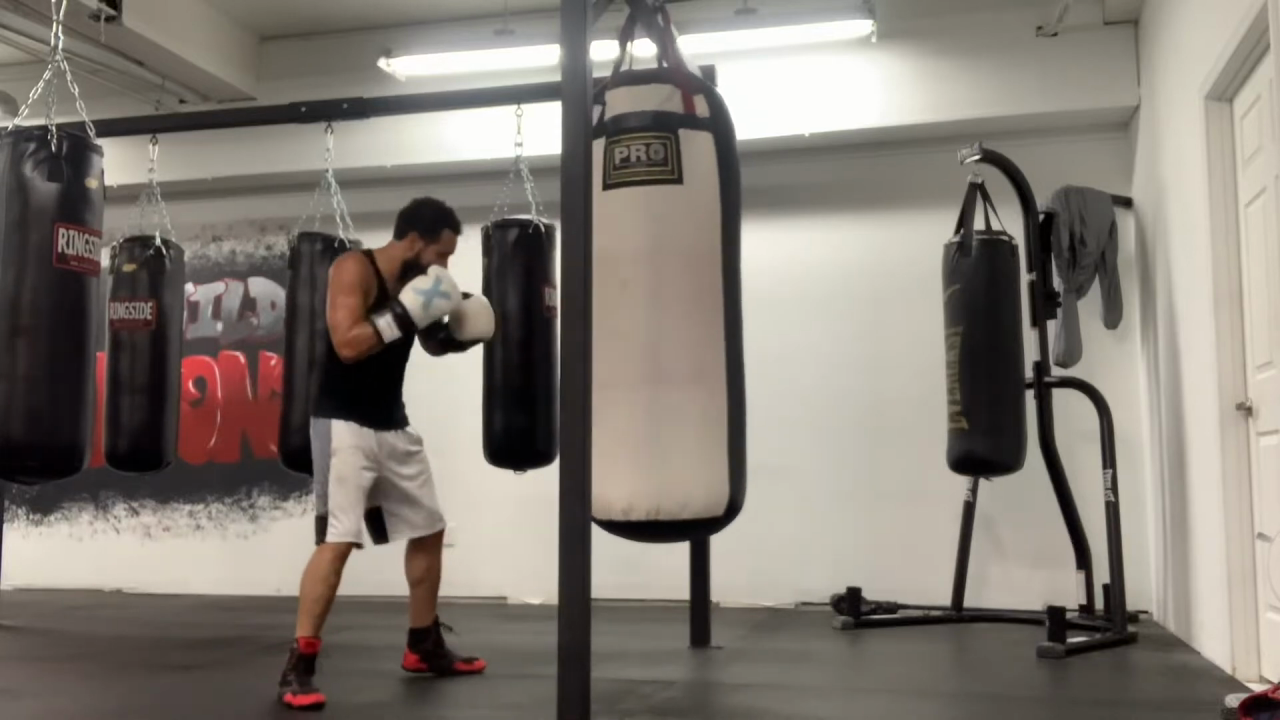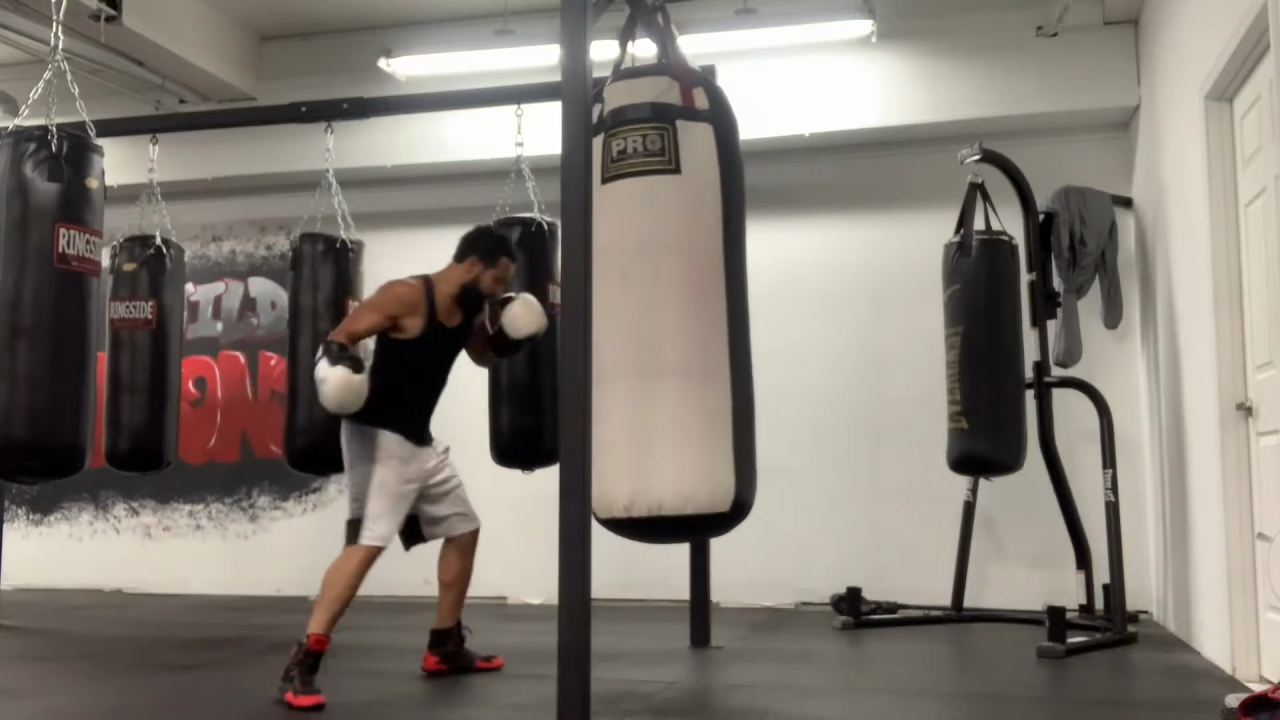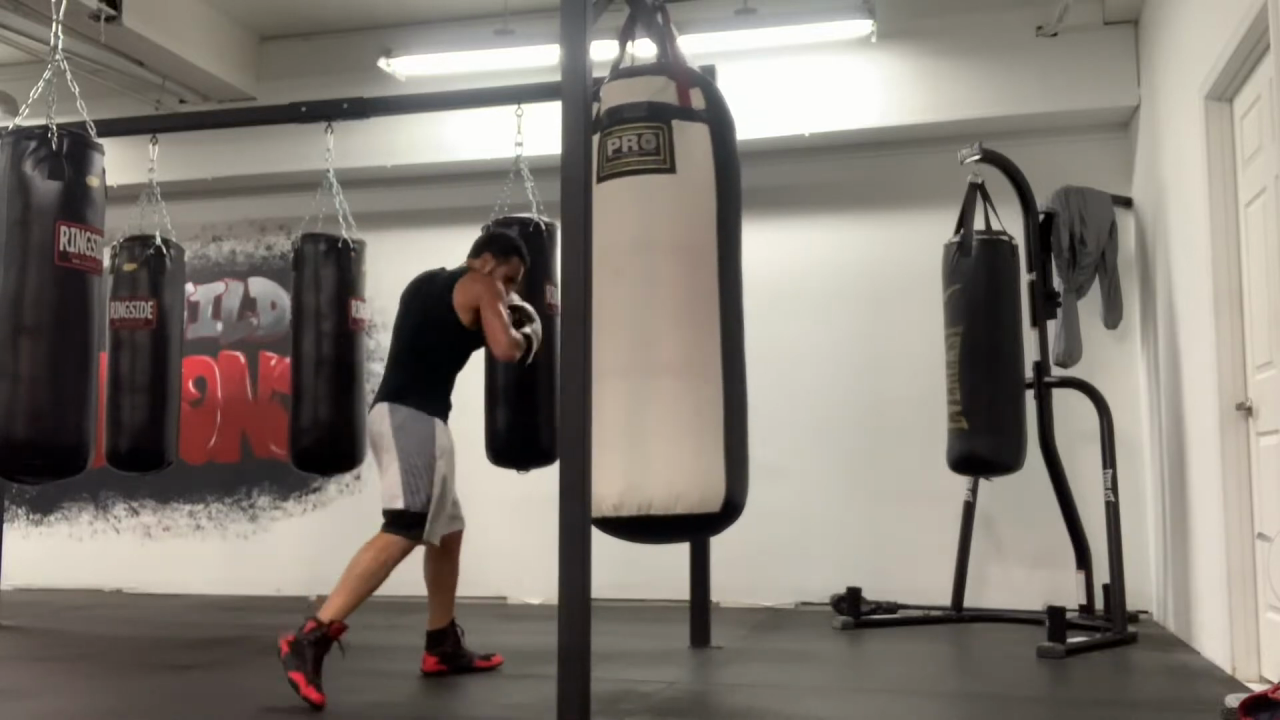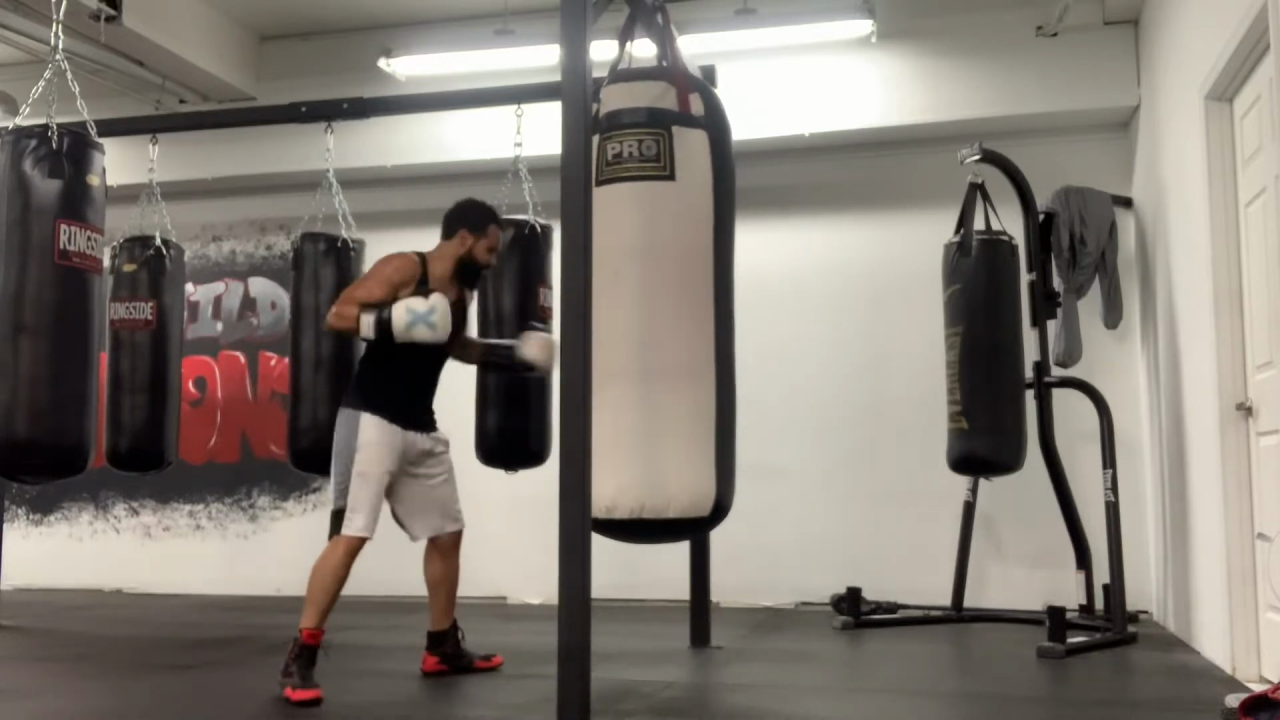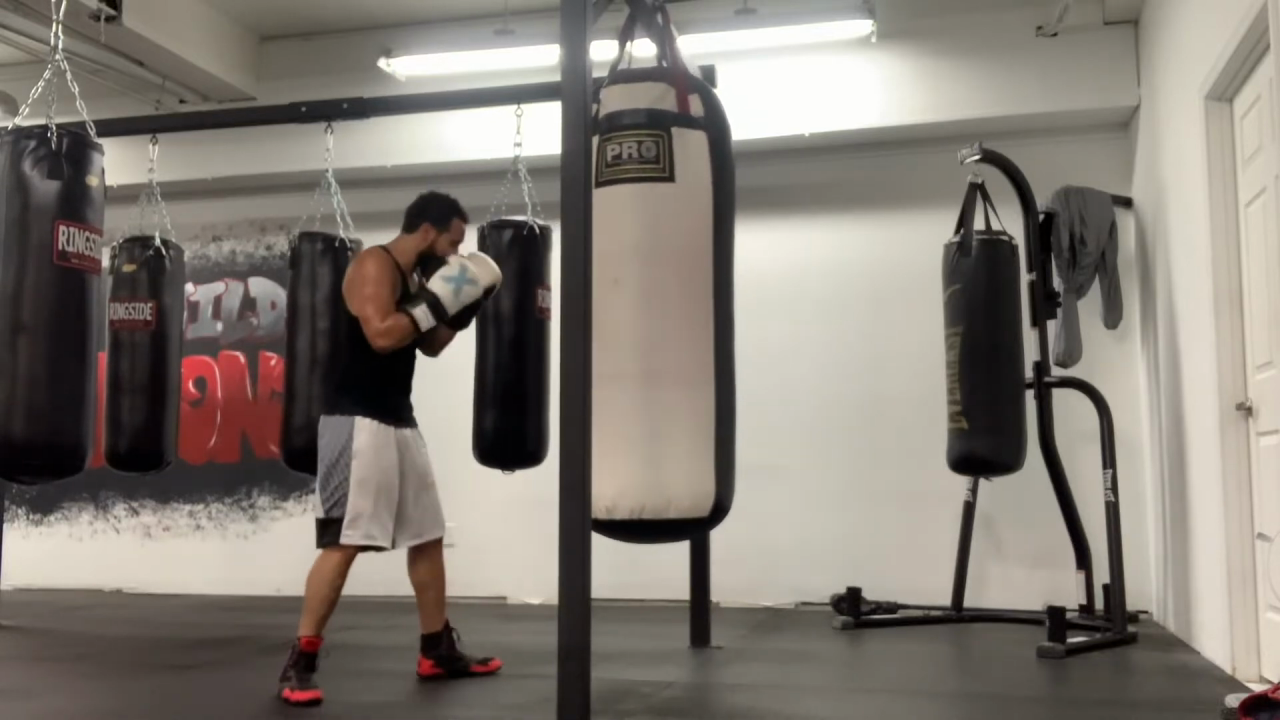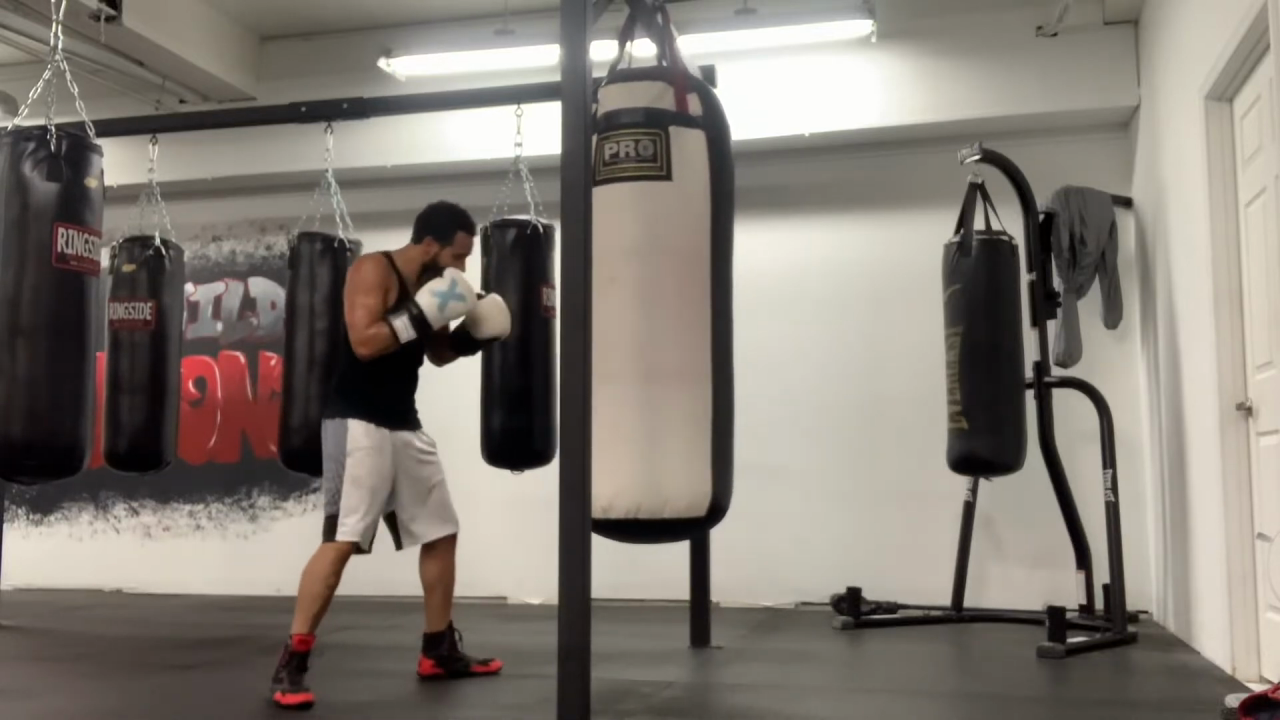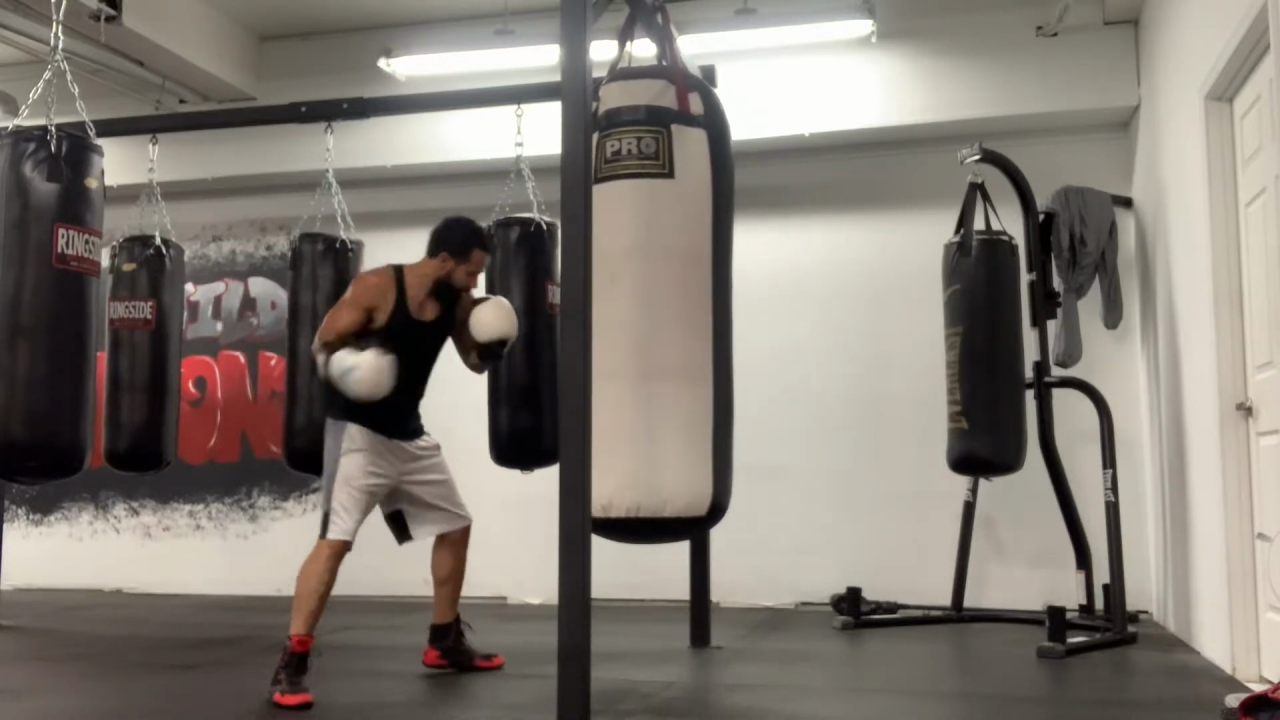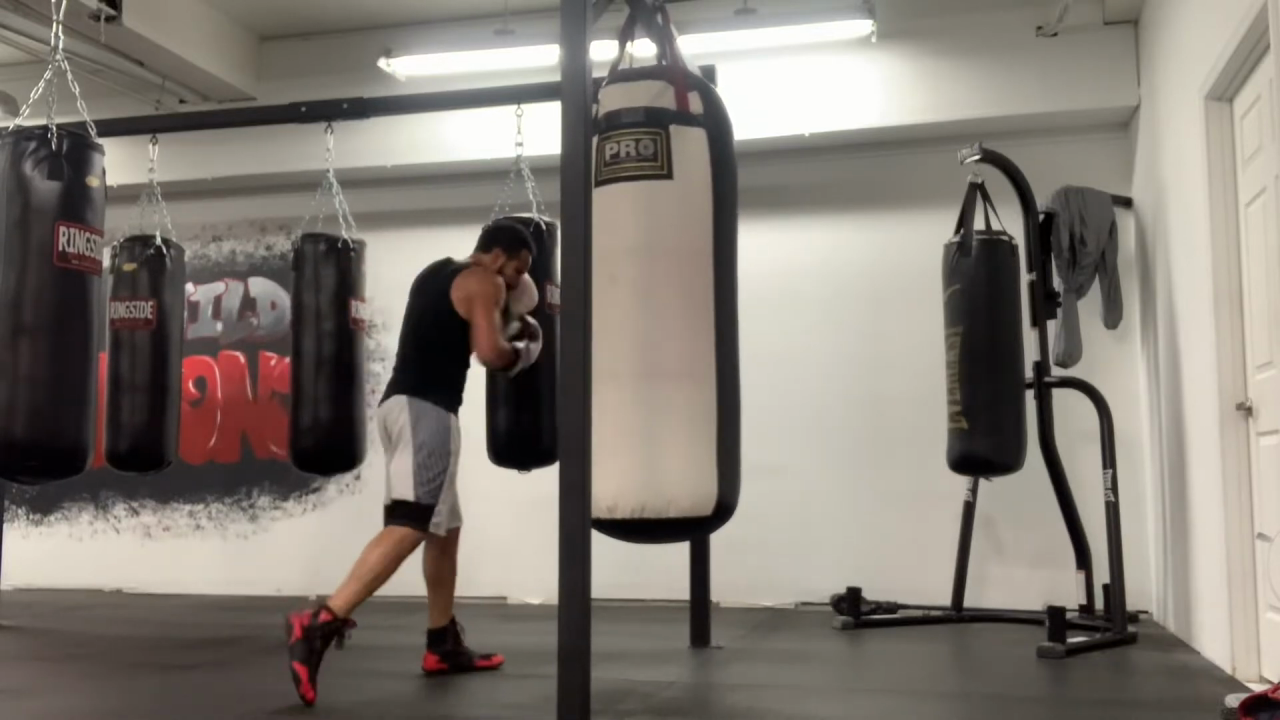
dt=0.4s
person 1, frame 1
left shoulder: (419, 279)
right shoulder: (353, 268)
left elbow: (435, 343)
right elbow: (347, 345)
left wrist: (463, 327)
right wrist: (409, 311)
left hip: (394, 426)
right hip: (343, 424)
left knee: (428, 533)
right knee: (337, 540)
left ankle: (424, 646)
right ankle: (299, 665)
person 1, frame 2
left shoulder: (470, 304)
right shoulder: (405, 293)
left elbow: (485, 354)
right elbow: (340, 337)
left wrist: (513, 332)
right wrist: (333, 363)
left hip: (418, 438)
right hip: (378, 434)
left knee: (463, 530)
right knee: (367, 543)
left ankle: (445, 646)
right ankle: (303, 663)
person 1, frame 3
left shoulder: (426, 283)
right shoulder: (481, 287)
right elbow: (506, 349)
right wrist: (527, 335)
left hip: (395, 412)
right hip: (415, 418)
left knee: (446, 531)
right knee: (402, 533)
left ankle: (442, 645)
right ankle: (309, 642)
person 1, frame 4
left shoulder: (461, 290)
right shoulder: (402, 267)
left elbow: (463, 348)
right elbow: (338, 314)
left wrist: (514, 351)
right wrist: (396, 320)
left hip: (420, 427)
right hip: (370, 419)
left knee: (446, 535)
right knee: (351, 535)
left ankle: (443, 648)
right ankle: (300, 658)
person 1, frame 5
left shoulder: (416, 276)
right shoulder: (374, 264)
left elbow: (430, 344)
right elbow: (382, 335)
left wrist: (466, 301)
right wrist: (439, 301)
left hip: (399, 423)
right hip: (356, 421)
left knee: (427, 538)
right knee: (344, 542)
left ankle: (437, 651)
right ankle: (300, 663)
person 1, frame 6
left shoulder: (434, 283)
right shoulder: (374, 270)
left elbow: (439, 353)
right elbow: (364, 343)
left wrist: (470, 334)
right wrist: (424, 313)
left hip: (407, 429)
right hip: (356, 425)
left knee: (441, 535)
right knee: (342, 540)
left ankle: (439, 651)
right ankle: (292, 663)
person 1, frame 7
left shoulder: (456, 301)
right shoulder: (378, 285)
left elbow: (477, 360)
right elbow: (325, 338)
right wrist: (338, 359)
left hip: (408, 435)
right hip: (358, 430)
left knee: (455, 526)
right knee: (335, 539)
left ankle: (446, 641)
right ankle: (291, 664)
person 1, frame 8
left shoulder: (439, 273)
right shoulder: (484, 283)
right elbow: (491, 353)
right wrist: (521, 341)
left hip: (405, 405)
right hip: (426, 410)
left knee: (442, 528)
right knee: (409, 526)
left ankle: (443, 644)
right ankle: (319, 625)
